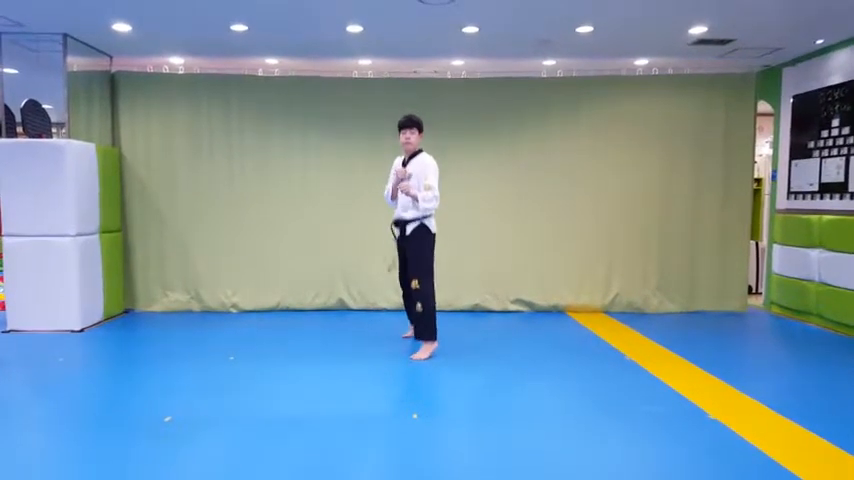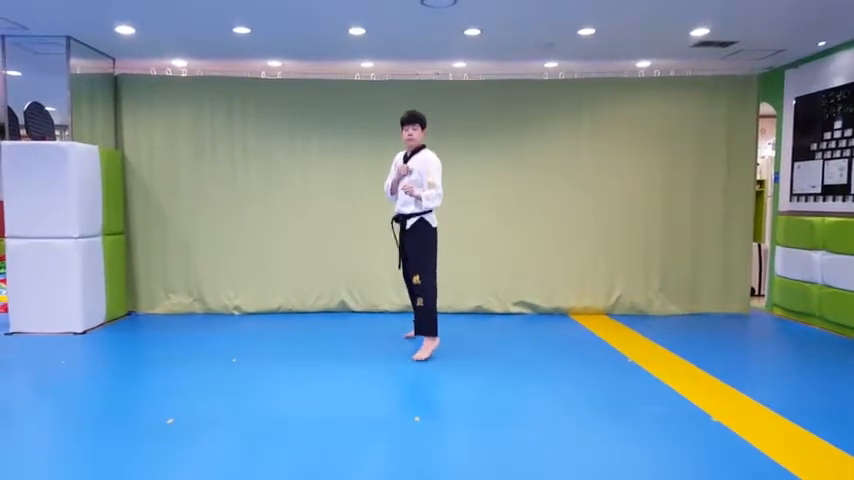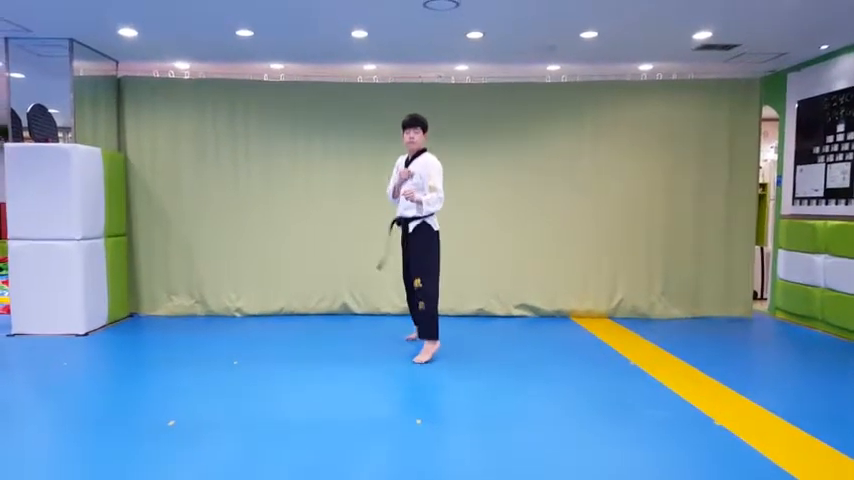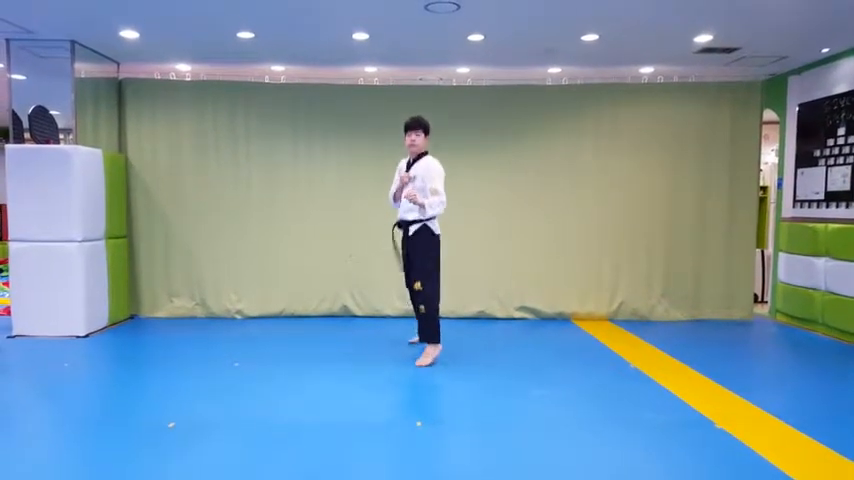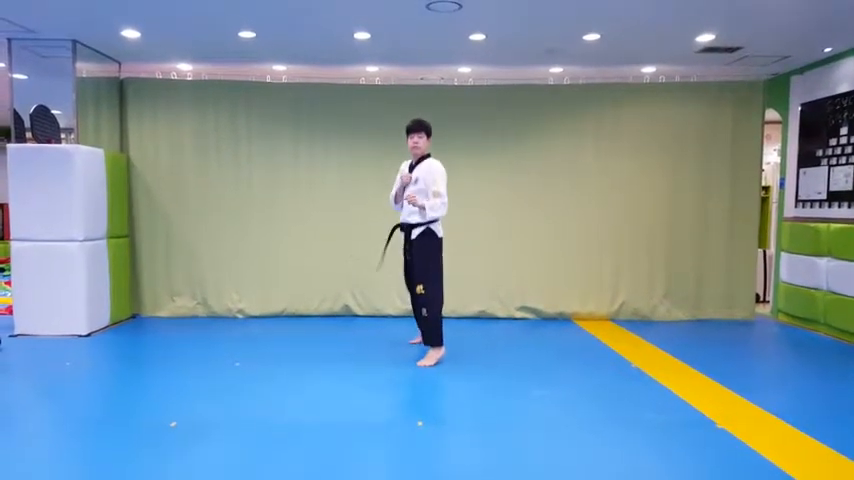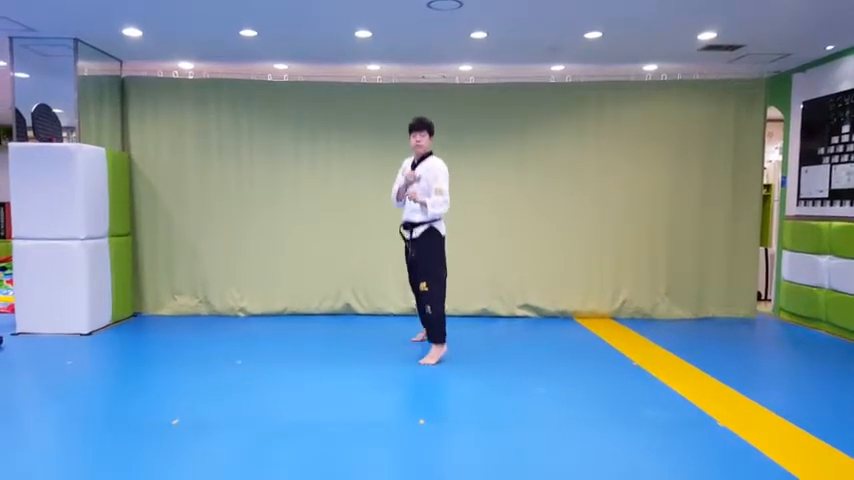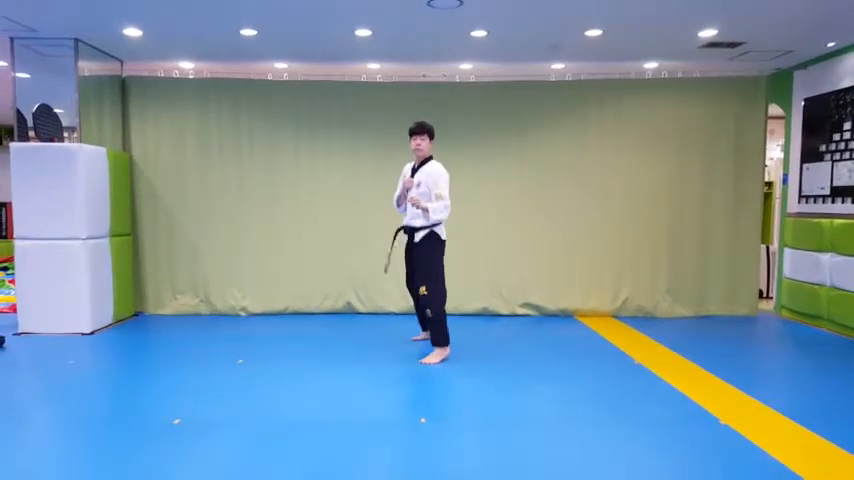
dt=0.4s
person 1, frame 1
left shoulder: (427, 162)
right shoulder: (398, 163)
left elbow: (432, 200)
right elbow: (390, 200)
left wrist: (413, 193)
right wrist: (396, 182)
left hip: (421, 228)
right hip: (403, 228)
left knee: (421, 282)
right knee: (407, 280)
left ankle: (429, 340)
right ankle: (417, 325)
person 1, frame 2
left shoulder: (429, 159)
right shoulder: (399, 158)
left elbow: (436, 197)
right elbow: (390, 195)
left wrist: (416, 193)
right wrist: (397, 178)
left hip: (422, 224)
right hip: (405, 224)
left knee: (423, 278)
right knee: (411, 277)
left ankle: (430, 336)
right ankle: (421, 325)
person 1, frame 3
left shoulder: (430, 162)
right shoulder: (401, 162)
left elbow: (437, 200)
right elbow: (393, 198)
left wrist: (417, 198)
right wrist: (399, 181)
left hip: (425, 228)
right hip: (408, 228)
left knee: (425, 282)
right knee: (411, 280)
left ankle: (431, 340)
right ankle: (422, 328)
person 1, frame 4
left shoulder: (431, 165)
right shoulder: (403, 165)
left elbow: (439, 203)
right elbow: (394, 202)
left wrist: (419, 201)
right wrist: (400, 186)
left hip: (425, 232)
right hip: (408, 231)
left knee: (425, 285)
right knee: (414, 284)
left ankle: (433, 345)
right ankle: (426, 332)
person 1, frame 5
left shoulder: (434, 167)
right shoulder: (405, 167)
left elbow: (441, 206)
right elbow: (396, 204)
left wrist: (420, 203)
right wrist: (400, 187)
left hip: (428, 234)
right hip: (410, 233)
left knee: (428, 288)
right knee: (414, 286)
left ankle: (436, 347)
right ankle: (426, 331)
person 1, frame 6
left shoulder: (437, 165)
right shoulder: (407, 165)
left elbow: (443, 203)
right elbow: (396, 200)
left wrist: (421, 200)
right wrist: (404, 185)
left hip: (430, 232)
right hip: (411, 231)
left knee: (432, 285)
right knee: (418, 283)
left ankle: (439, 344)
right ankle: (429, 328)
person 1, frame 7
left shoulder: (436, 170)
right shoulder: (408, 169)
left elbow: (444, 208)
right elbow: (399, 206)
left wrist: (423, 206)
right wrist: (403, 190)
left hip: (430, 236)
right hip: (412, 236)
left knee: (431, 288)
right knee: (415, 286)
left ankle: (442, 347)
right ankle: (429, 328)
